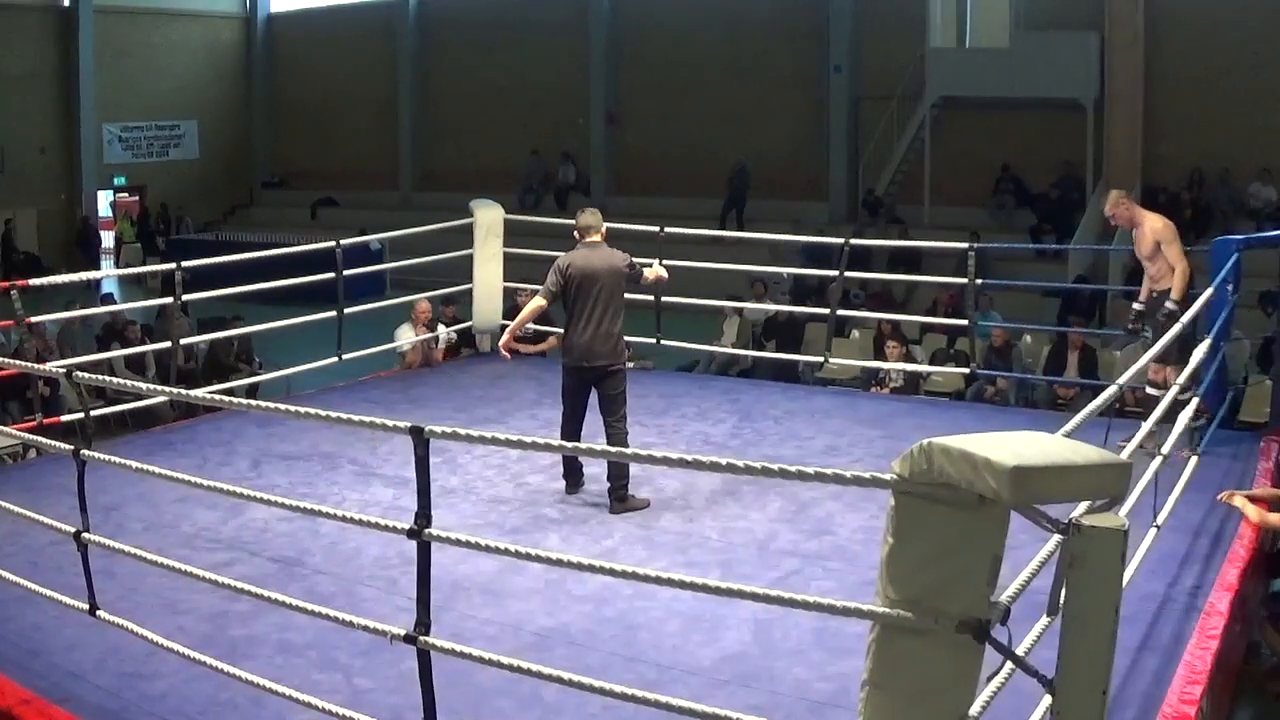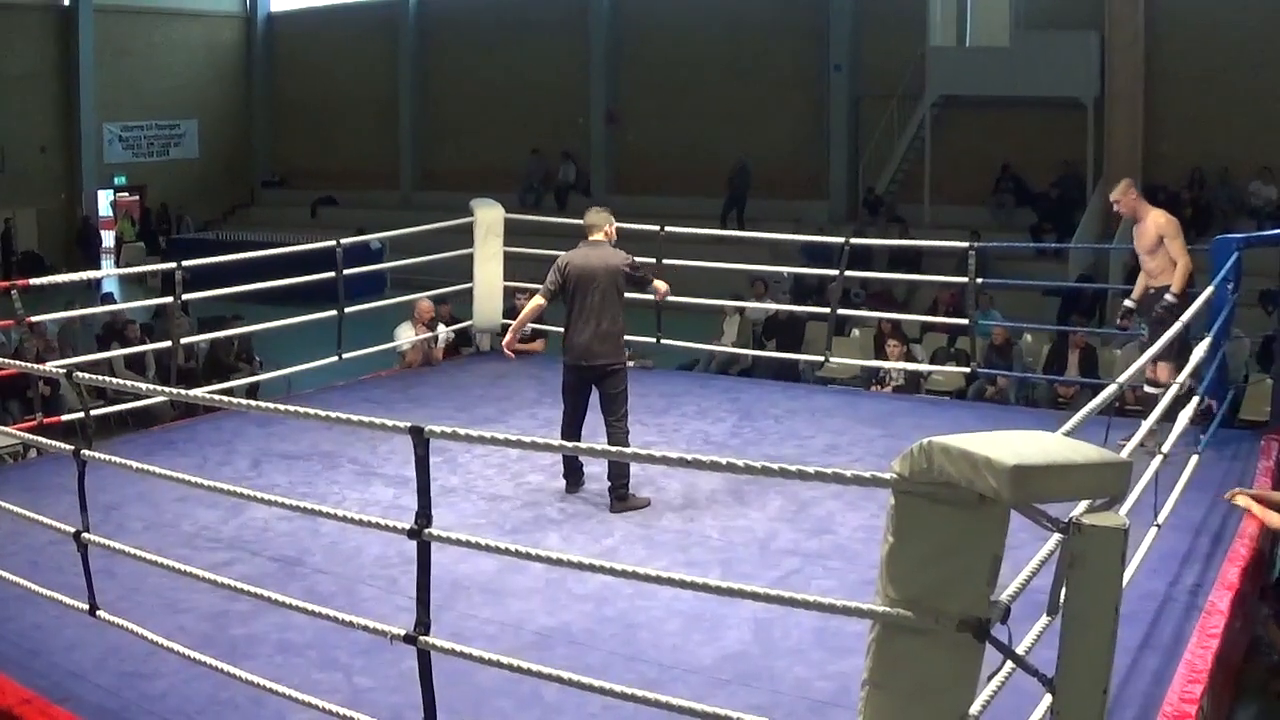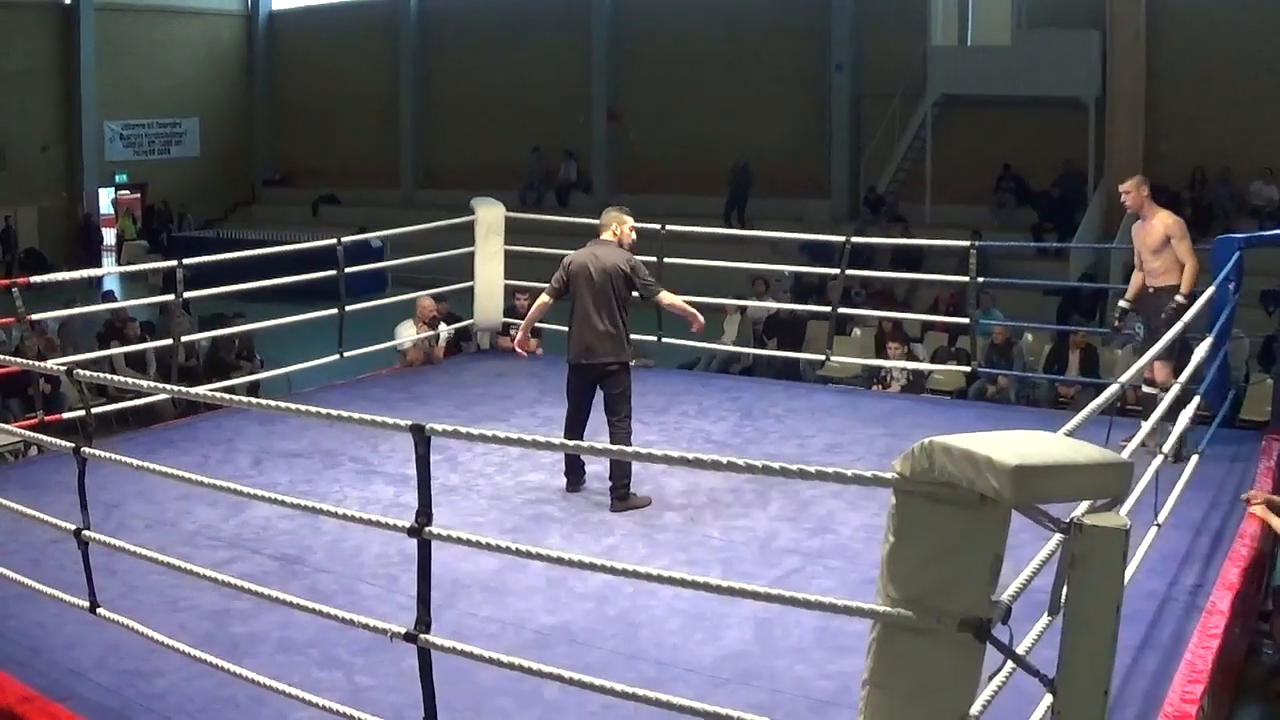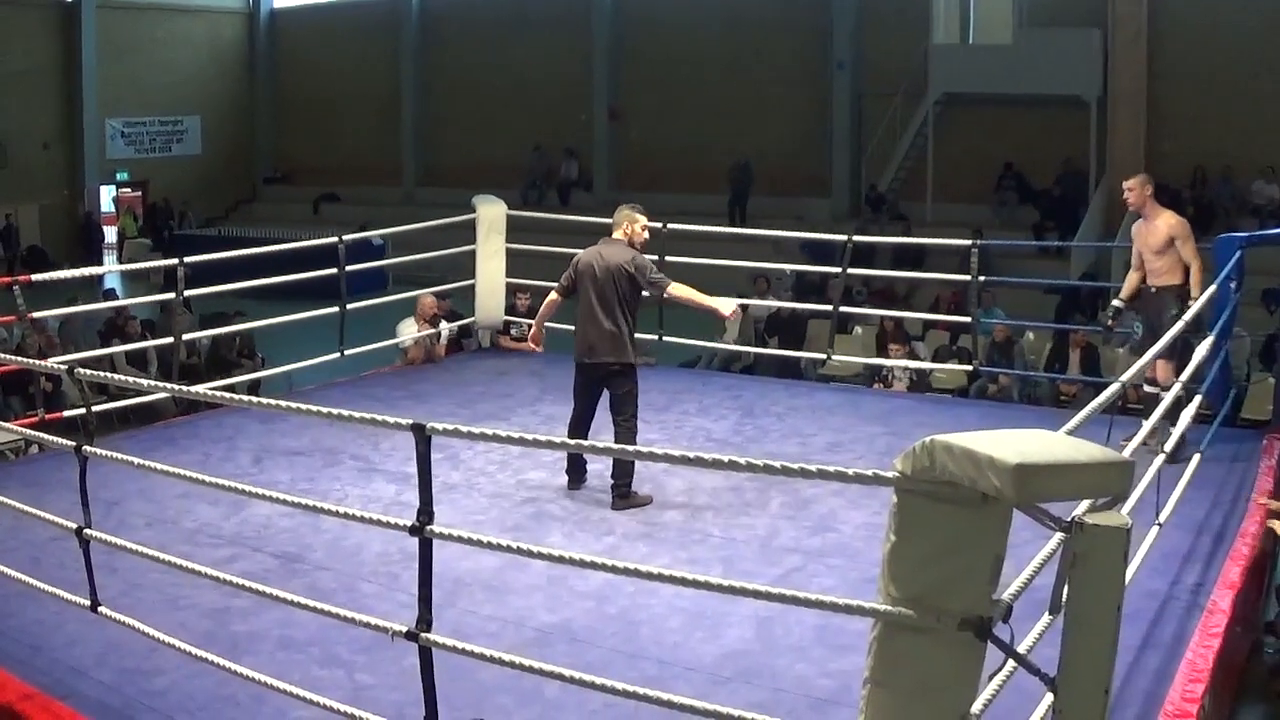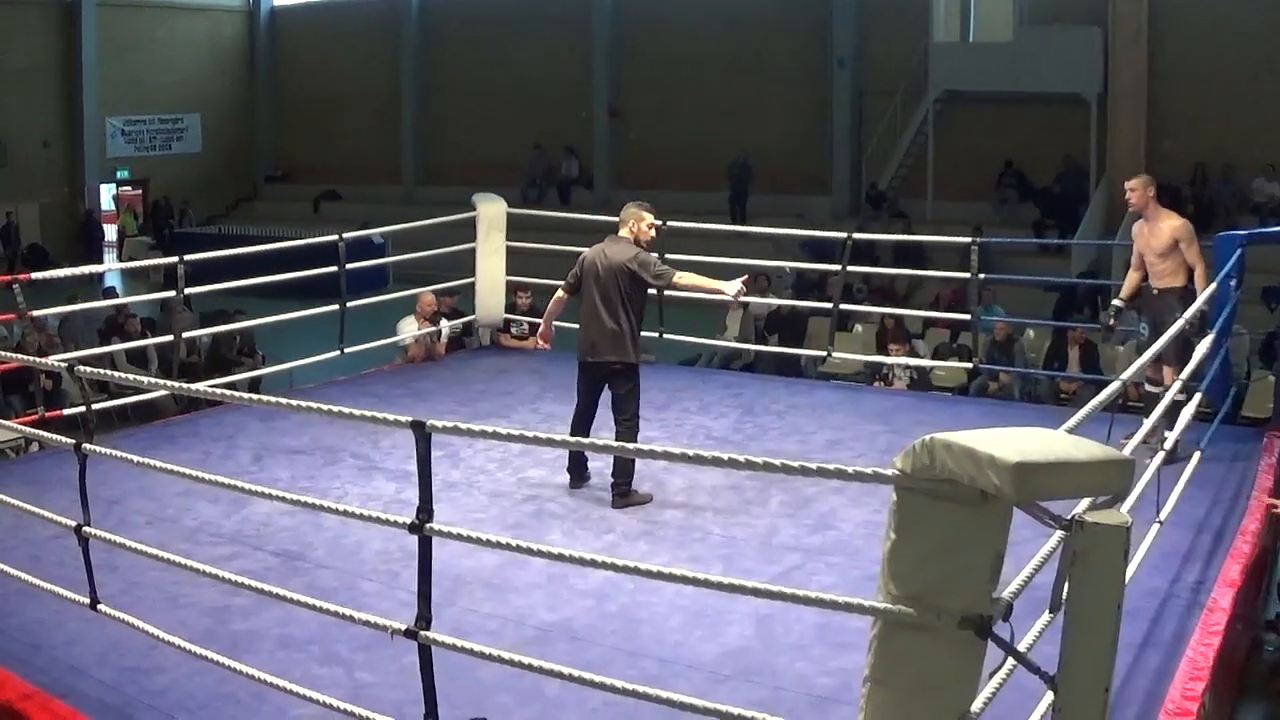
dt=0.2s
person 1, frame 1
left shoulder: (566, 262)
right shoulder: (620, 261)
left elbow: (540, 302)
right elbow: (648, 276)
left wrist: (510, 332)
right wrist: (657, 271)
left hip: (576, 356)
right hip: (610, 357)
left knee: (571, 420)
right knee: (616, 426)
left ankle: (572, 479)
right ankle: (619, 496)
person 1, frame 2
left shoulder: (567, 260)
right shoulder: (622, 260)
left elbow: (540, 301)
right elbow: (659, 290)
left wrist: (513, 332)
right wrist: (662, 287)
left hip: (575, 355)
right hip: (610, 356)
left knee: (571, 419)
right knee: (617, 425)
left ankle: (572, 478)
right ankle: (620, 495)
person 1, frame 3
left shoulder: (574, 259)
right shoulder: (626, 262)
left elbow: (545, 299)
right elbow: (662, 297)
left wrist: (524, 330)
right wrist: (695, 315)
left hip: (579, 354)
right hip: (613, 356)
left knee: (575, 418)
right knee: (619, 425)
left ankle: (574, 477)
right ankle: (622, 495)
person 1, frame 4
left shoulder: (584, 257)
right shoulder: (632, 260)
left elbow: (554, 297)
right elbow: (672, 289)
left wrist: (537, 326)
right wrist: (717, 304)
left hip: (586, 353)
right hip: (619, 355)
left knee: (580, 416)
right knee: (624, 424)
left ankle: (575, 475)
right ankle: (622, 494)
person 1, frame 5
left shoulder: (590, 255)
right shoulder: (636, 259)
left elbow: (561, 295)
right elbow: (679, 279)
left wrist: (545, 325)
right wrist: (723, 286)
left hip: (589, 352)
right hip: (621, 354)
left knee: (583, 413)
right knee: (626, 423)
left ankle: (576, 473)
right ankle: (622, 492)
person 2, frame 1
left shoulder: (1160, 226)
right shoulder: (1137, 231)
left elbow: (1182, 268)
left wrist: (1171, 306)
right wrist: (1137, 308)
left hip: (1172, 302)
right hip: (1157, 300)
left knee: (1174, 373)
right knee: (1154, 371)
right ankle: (1148, 432)
person 2, frame 2
left shoulder: (1164, 222)
right shoulder: (1138, 229)
left elbow: (1184, 263)
left wrist: (1170, 300)
right wrist: (1130, 305)
left hip: (1170, 299)
right hip: (1151, 299)
left knee: (1165, 374)
right knee: (1151, 370)
person 2, frame 3
left shoulder: (1171, 223)
right shoulder: (1137, 229)
left elbow: (1191, 264)
left wrist: (1179, 300)
right wrist: (1124, 304)
left hip: (1170, 298)
right hip: (1148, 298)
left knee: (1163, 373)
right knee: (1148, 370)
right ankle: (1149, 430)
person 2, frame 4
left shoulder: (1174, 223)
right shoulder: (1137, 229)
left elbow: (1195, 265)
left wrist: (1194, 305)
right wrist: (1117, 304)
left hip: (1173, 297)
right hip: (1149, 296)
left knee: (1165, 371)
right knee: (1150, 369)
right ankle: (1150, 429)
person 2, frame 5
left shoulder: (1177, 226)
right shoulder: (1137, 229)
left elbow: (1199, 267)
left wrist: (1200, 309)
right wrist: (1117, 304)
left hip: (1176, 300)
right hip: (1151, 298)
left knee: (1172, 373)
right knee: (1152, 368)
left ankle: (1169, 439)
